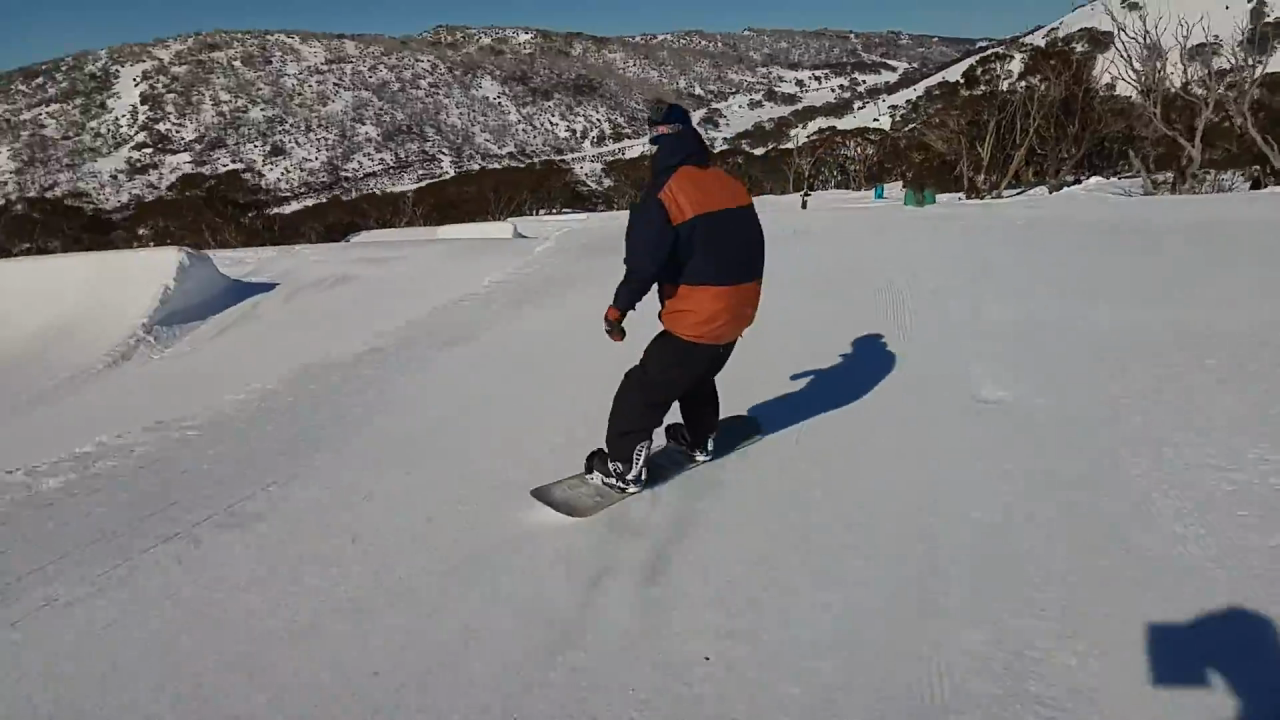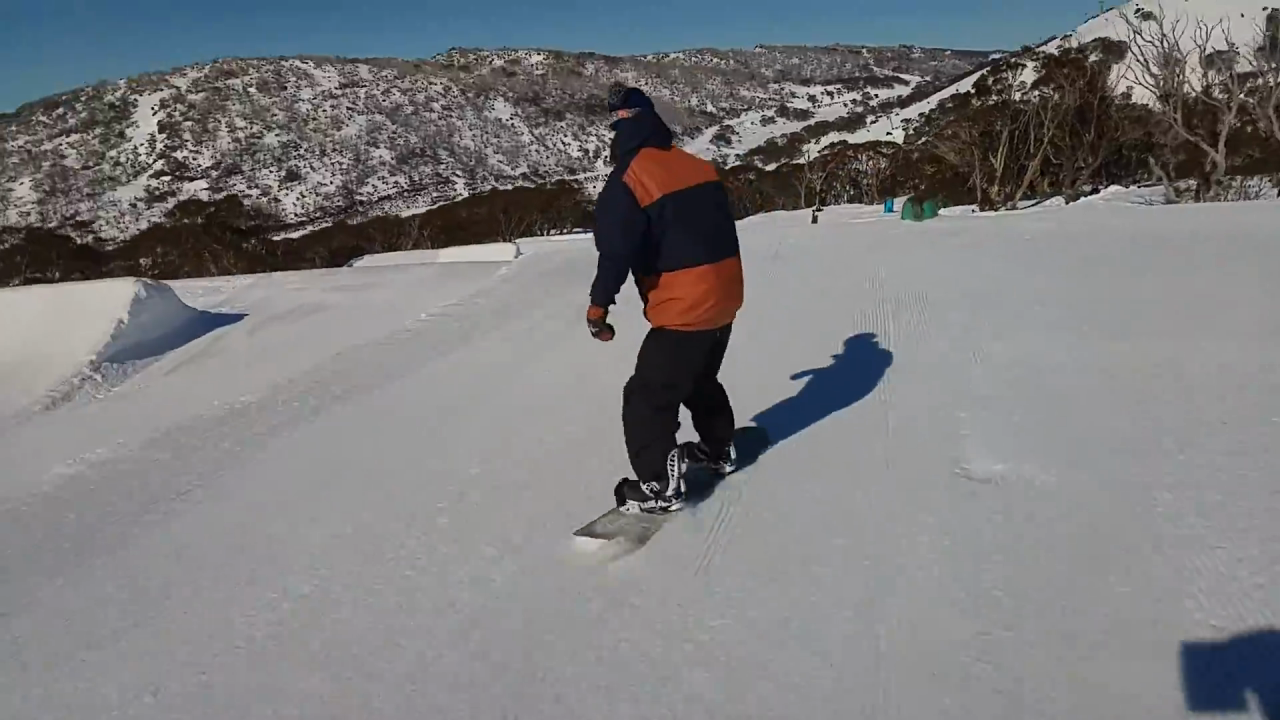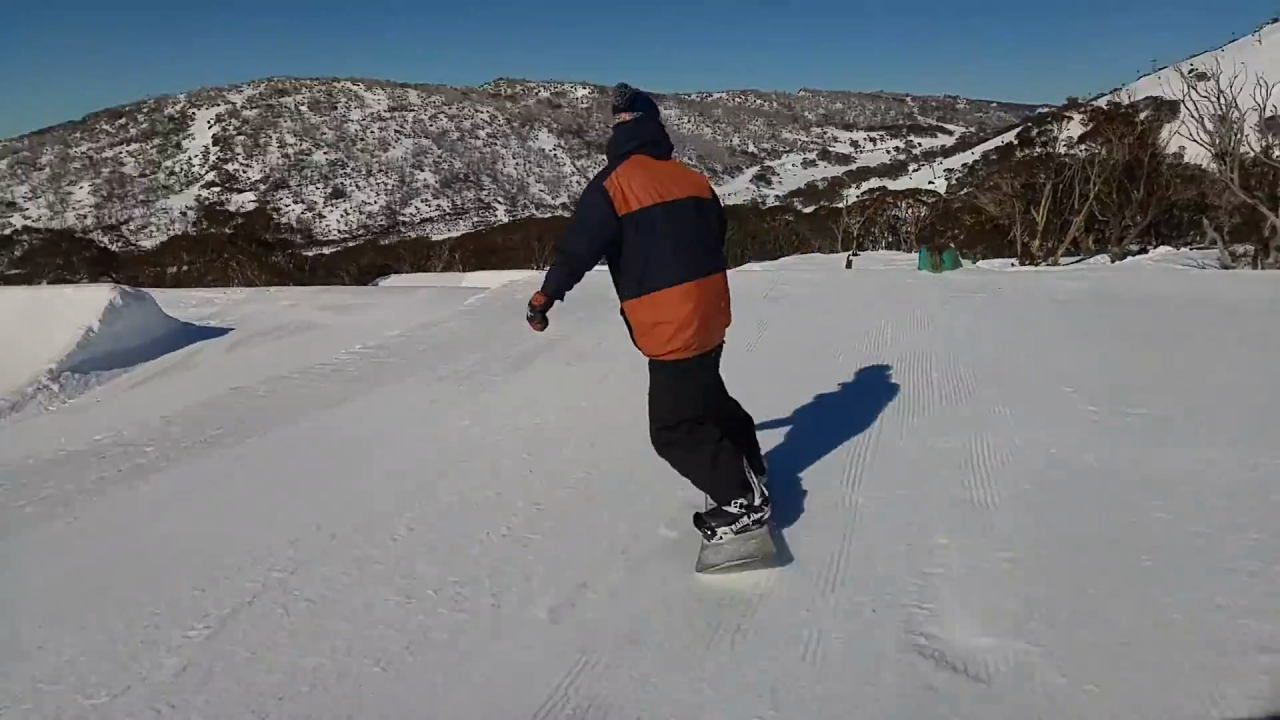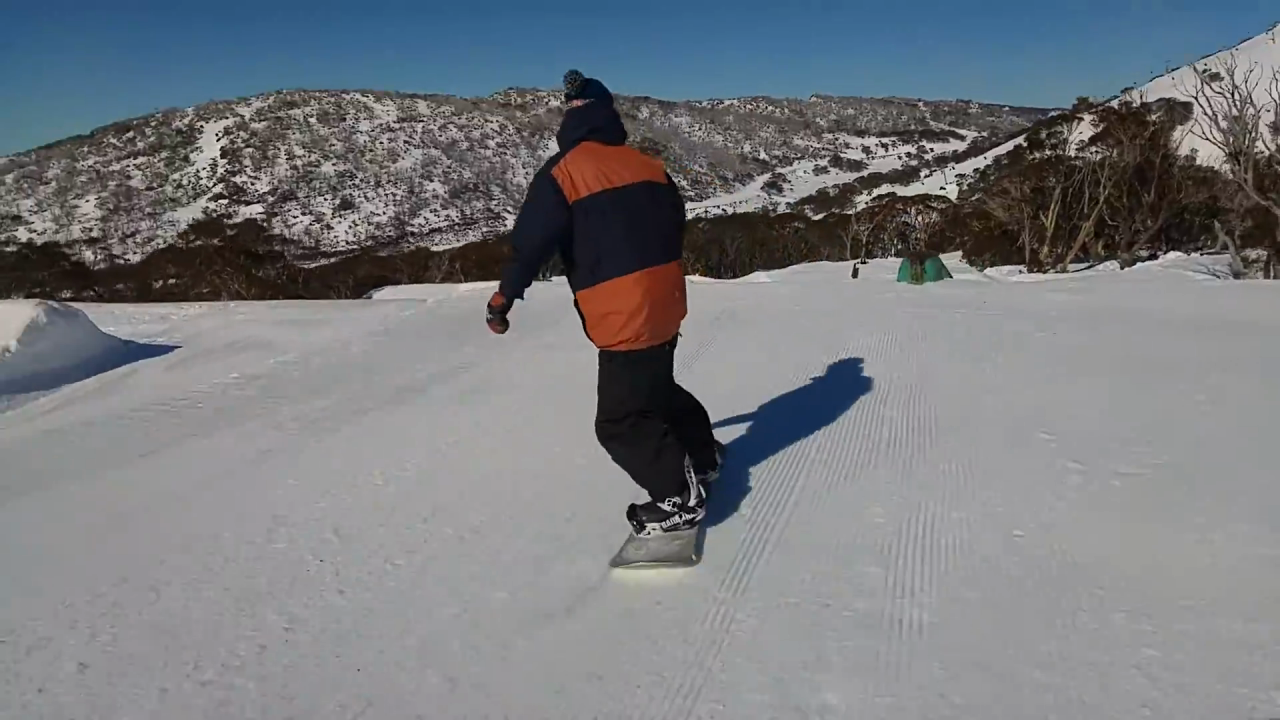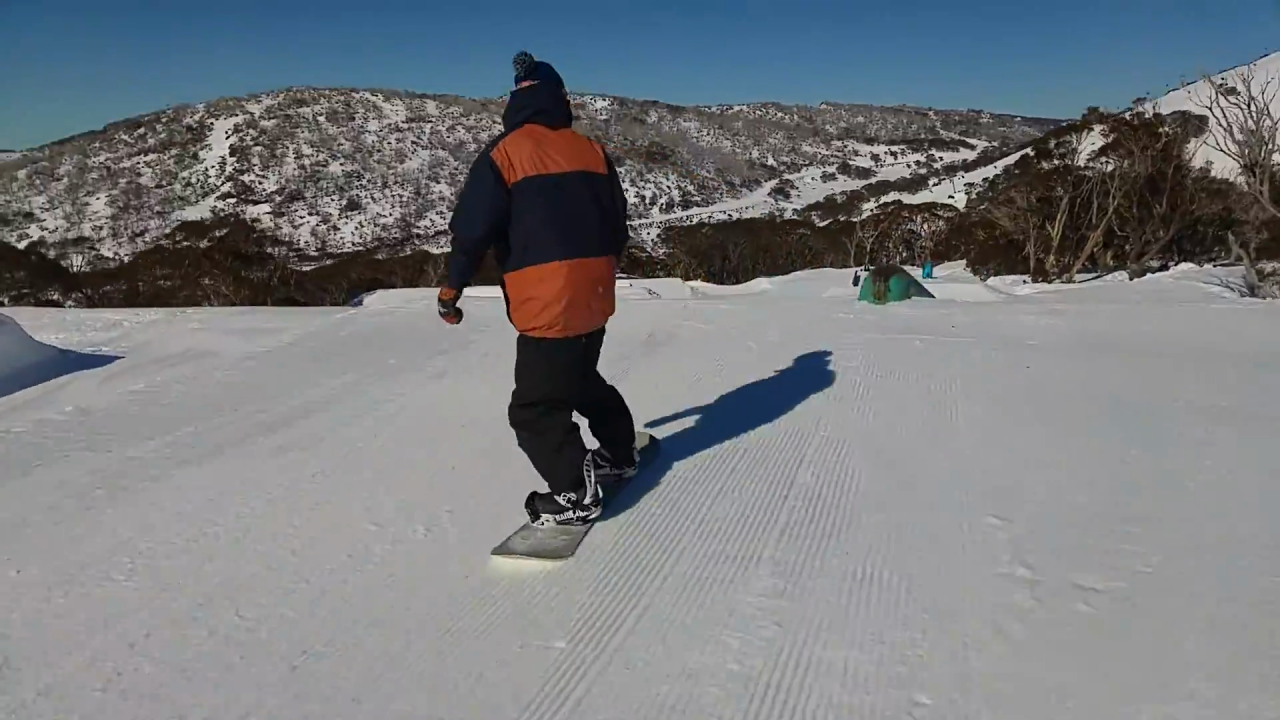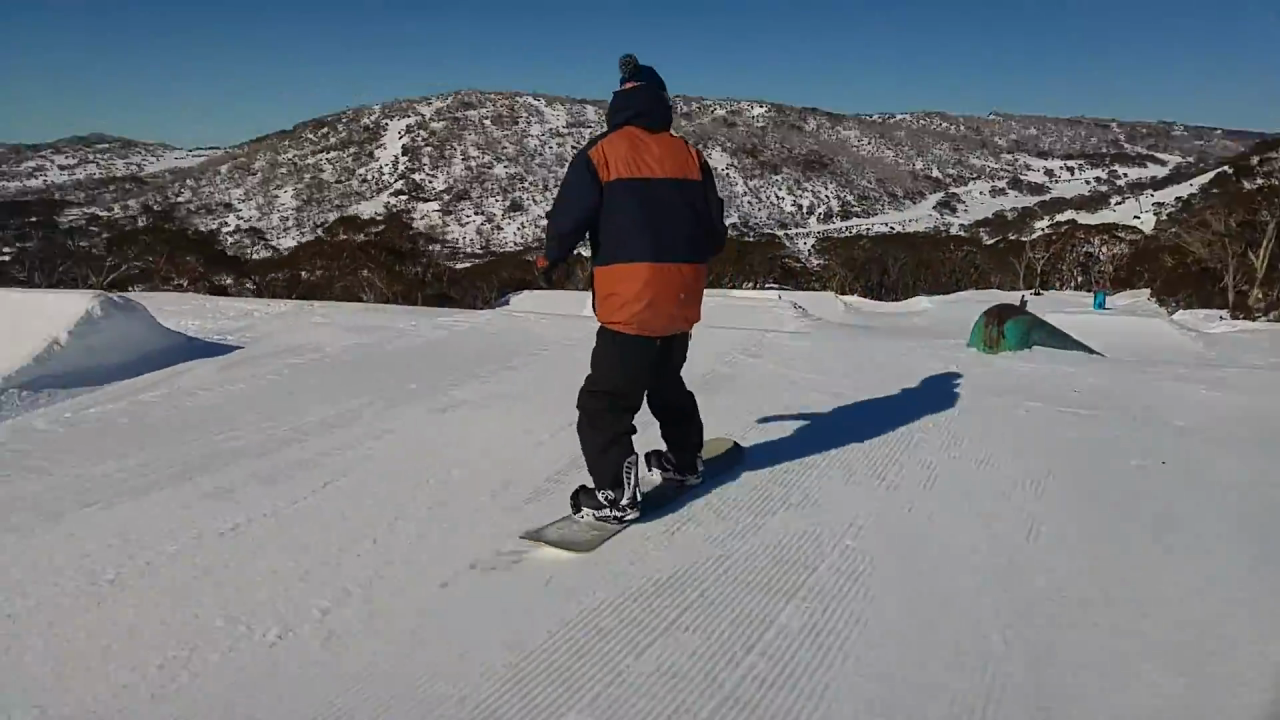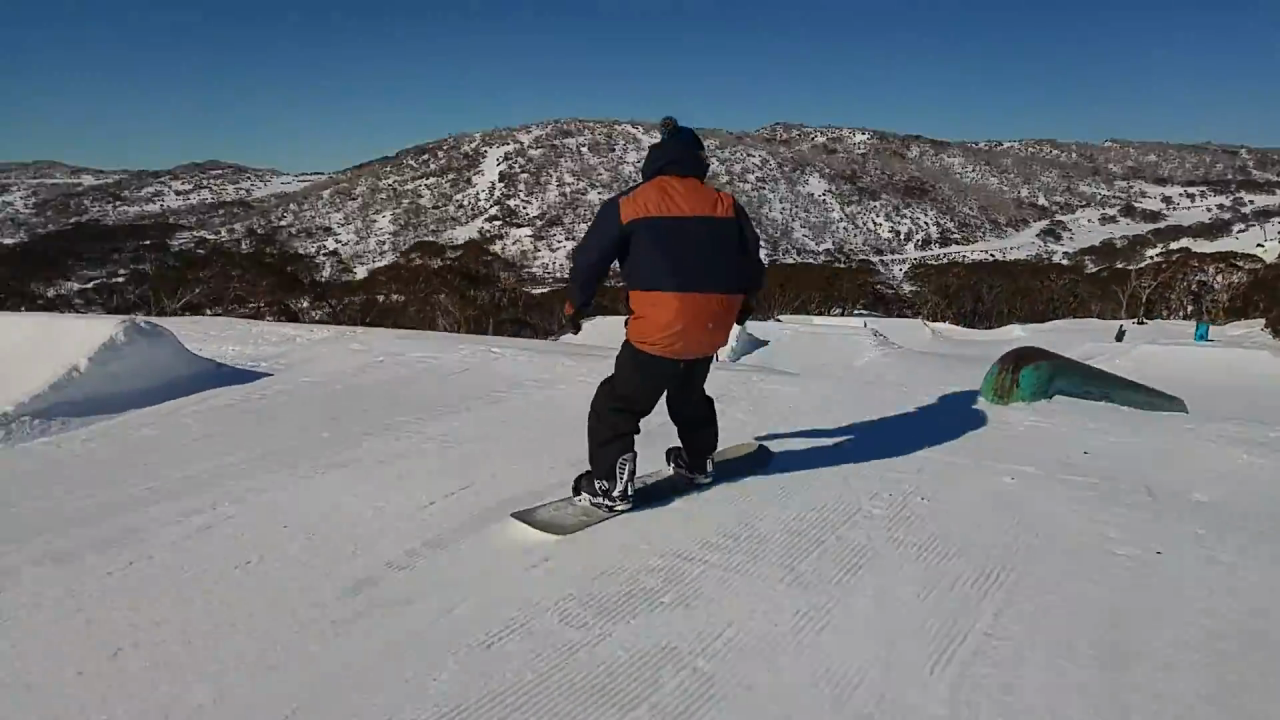
dt=0.2s
person 1, frame 1
left shoulder: (662, 195)
right shoulder: (733, 186)
left elbow: (644, 262)
right elbow: (750, 246)
left wrist: (619, 308)
left hip: (697, 318)
right hip: (738, 310)
left knee: (645, 389)
right knee: (695, 377)
right ankle: (697, 439)
person 1, frame 2
left shoulder: (627, 180)
right shoulder: (699, 167)
left elbow: (616, 250)
left wrist: (599, 302)
left hip: (683, 306)
right hip: (723, 295)
left knee: (647, 396)
right knee: (698, 379)
left ankle: (658, 485)
right ankle: (717, 449)
person 1, frame 3
left shoulder: (613, 185)
right shoulder: (693, 178)
left elbow: (578, 248)
left wrist: (544, 297)
left hip: (670, 324)
right hip: (710, 313)
left knee: (674, 429)
right knee: (707, 395)
left ankle: (744, 500)
right ankle: (747, 464)
person 1, frame 4
left shoulder: (563, 172)
right shoulder: (650, 165)
left elbow: (531, 241)
right elbow: (675, 228)
left wrist: (504, 296)
left hip: (622, 314)
right hip: (664, 301)
left knee: (621, 422)
right knee: (656, 389)
left ankle: (681, 496)
right ankle: (703, 454)
person 1, frame 5
left shoulder: (503, 154)
right shoulder: (593, 151)
left elbow: (473, 228)
right elbow: (616, 224)
left wrist: (452, 285)
left hip: (546, 302)
right hip: (594, 295)
left knee: (535, 409)
right knee: (582, 380)
left ankle: (575, 494)
right ankle: (621, 451)
person 1, frame 6
left shoulder: (601, 153)
right shoulder: (690, 156)
left elbow: (568, 219)
right elbow: (714, 230)
left wrist: (549, 259)
left hip: (630, 302)
right hip: (682, 299)
left knee: (605, 402)
right knee: (665, 382)
left ankle: (616, 492)
right ankle: (685, 459)
person 1, frame 7
left shoulder: (630, 203)
right shoulder: (724, 202)
left elbow: (590, 257)
right elbow: (751, 263)
left wrist: (576, 303)
right wrist: (744, 301)
left hip: (661, 326)
right hip: (713, 324)
left knee: (616, 404)
right knee: (689, 393)
left ankle: (611, 484)
right ankle: (699, 461)
